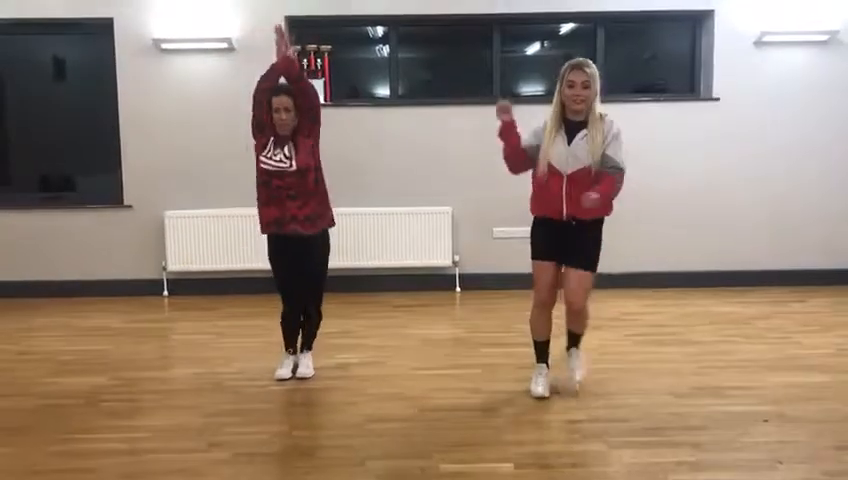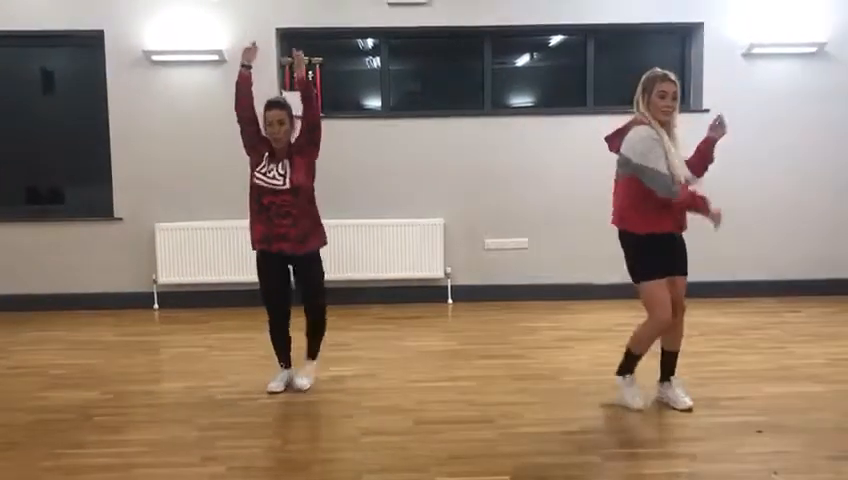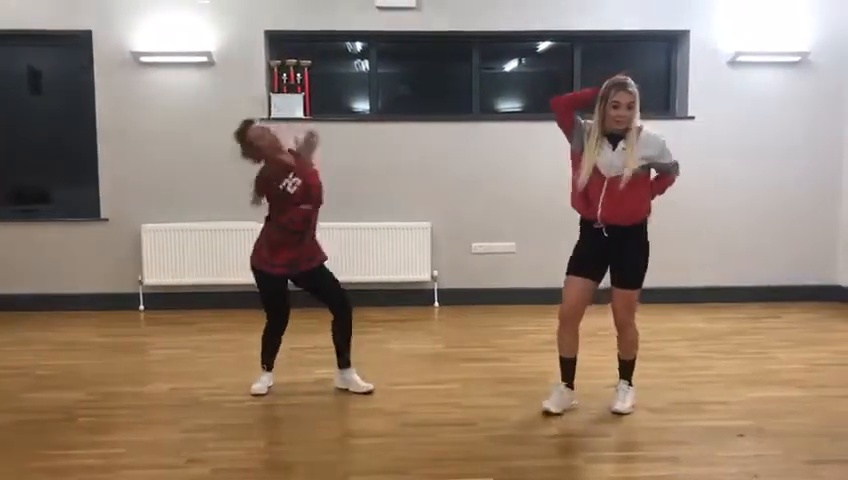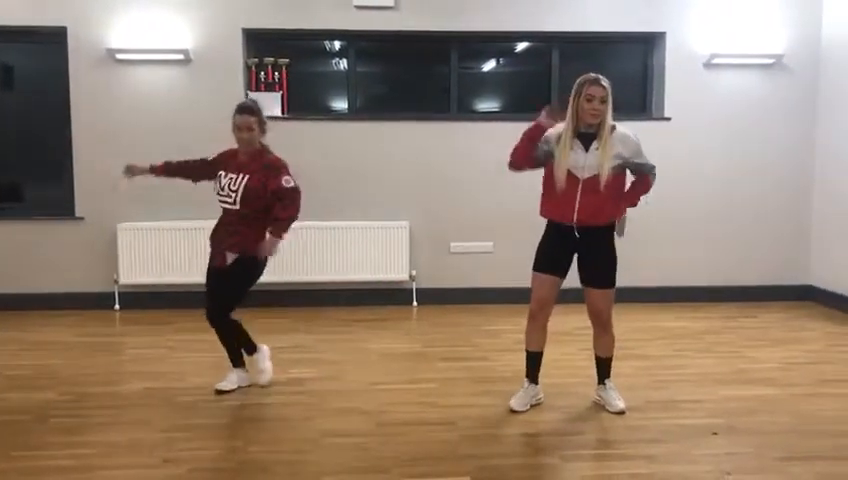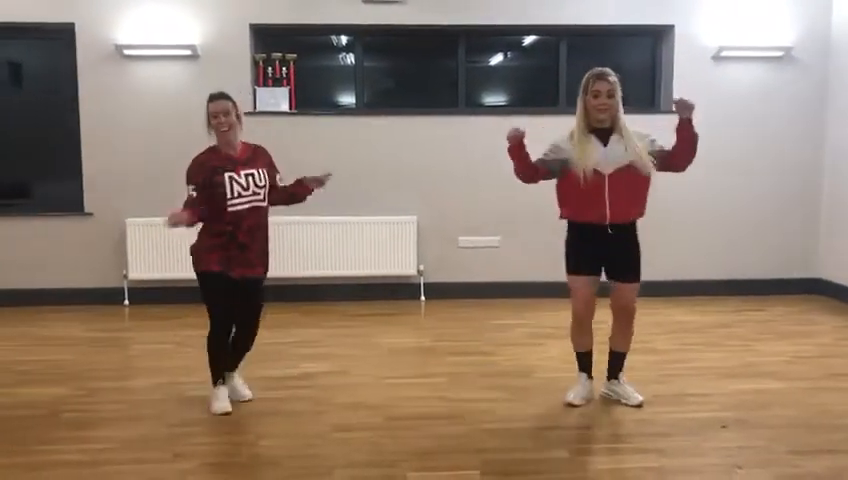
dt=1s
person 1, frame 1
left shoulder: (606, 128)
right shoulder: (547, 129)
left elbow: (614, 176)
right elbow: (517, 165)
left wrist: (598, 196)
right wrist: (507, 127)
left hip: (585, 224)
right hip: (547, 222)
left knee: (575, 300)
right knee: (543, 298)
left ankle: (574, 351)
right ankle: (541, 367)
person 1, frame 2
left shoulder: (663, 134)
right shoulder: (643, 137)
left elbow: (687, 174)
right elbow: (668, 188)
left wrist: (710, 141)
right wrist: (707, 207)
left hip: (668, 234)
right hip: (642, 236)
left knee: (677, 311)
right knee: (661, 316)
left ankle: (667, 383)
right ankle: (626, 375)
person 1, frame 3
left shoulder: (649, 142)
right shoulder: (583, 136)
left elbow: (671, 171)
right elbow: (559, 104)
left wrist: (646, 196)
right wrist: (597, 94)
left hip: (630, 237)
right hip: (592, 234)
left knee: (624, 319)
right knee: (568, 314)
left ankle: (625, 385)
right ankle: (566, 388)
person 1, frame 4
left shoulder: (622, 141)
right shoulder: (556, 141)
left elbow: (646, 175)
right elbow: (517, 163)
left wrist: (626, 203)
right wrist: (538, 128)
left hip: (598, 236)
right hip: (558, 233)
left knee: (601, 317)
right knee: (537, 310)
left ankle: (604, 386)
right ankle: (532, 386)
person 1, frame 5
left shoulder: (635, 141)
right shoulder: (569, 144)
left elbow: (678, 162)
right elbow: (532, 174)
left wrist: (685, 124)
right wrist: (517, 149)
left hip: (623, 234)
right hip: (582, 233)
left knee: (624, 312)
right knee: (582, 313)
left ankle: (614, 381)
right ankle: (584, 379)
person 2, frame 1
left shoulder: (308, 137)
right shoulder: (263, 138)
left elbow: (308, 95)
right elbow: (259, 97)
left wrist: (289, 60)
right wrist: (278, 62)
left hip: (313, 232)
right hip: (279, 234)
left knee: (312, 300)
right knee: (290, 300)
left ankle: (306, 354)
right ankle: (288, 354)
person 2, frame 2
left shoulder: (304, 151)
right shoulder: (258, 151)
left elbow: (312, 117)
right elbow: (244, 113)
left wrist: (303, 76)
right wrist: (245, 69)
left hip: (305, 243)
right hip: (268, 246)
left knee: (316, 307)
right knee: (278, 312)
left ankle: (310, 363)
right ankle: (284, 368)
person 2, frame 3
left shoulder: (293, 158)
right shoulder: (272, 174)
right elbow: (312, 196)
right wrist: (306, 158)
left hip: (305, 255)
right hip: (272, 261)
left knee: (342, 307)
right knee: (277, 321)
left ankle: (345, 373)
right ankle: (266, 373)
person 2, frame 4
left shoulder: (272, 165)
right shoulder: (228, 159)
left elbow: (289, 200)
right elbow: (193, 169)
left wrist: (275, 234)
right wrist: (149, 169)
left hip: (249, 252)
right hip: (222, 248)
left knee: (219, 312)
right knee: (215, 312)
left ankle: (258, 352)
right ankle: (240, 370)
person 2, frame 5
left shoulder: (259, 155)
right shoulder: (202, 164)
left elbow: (283, 192)
right elbow: (197, 208)
left wrist: (308, 183)
right wrist: (184, 215)
left hip: (253, 260)
right hip: (214, 259)
left knee: (247, 325)
right knee: (221, 324)
left ankle: (230, 373)
right ankle: (218, 387)
